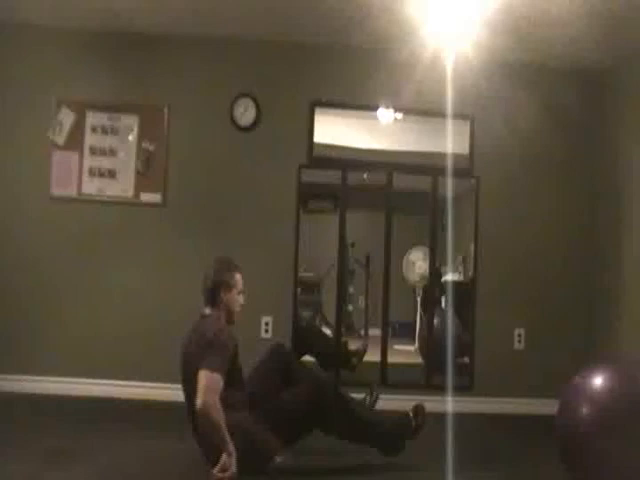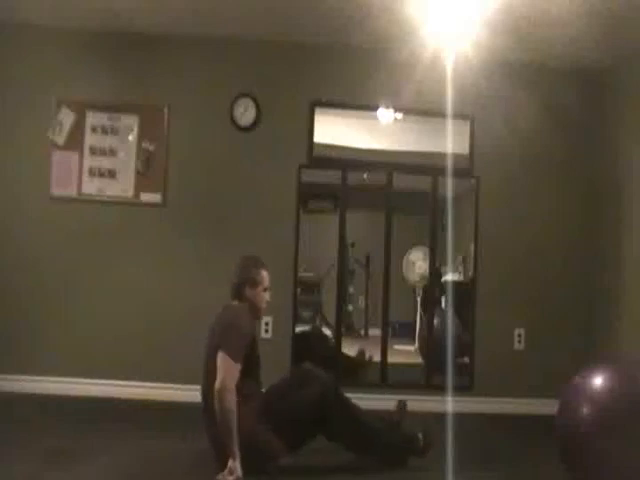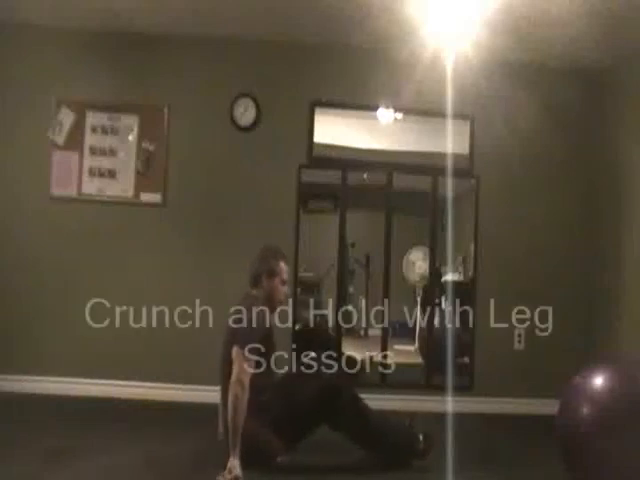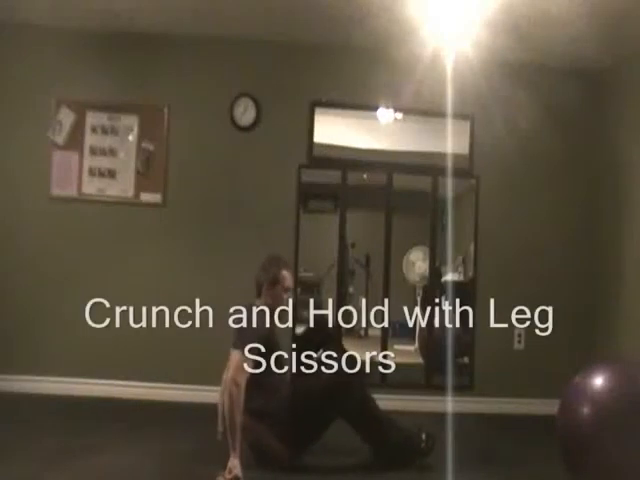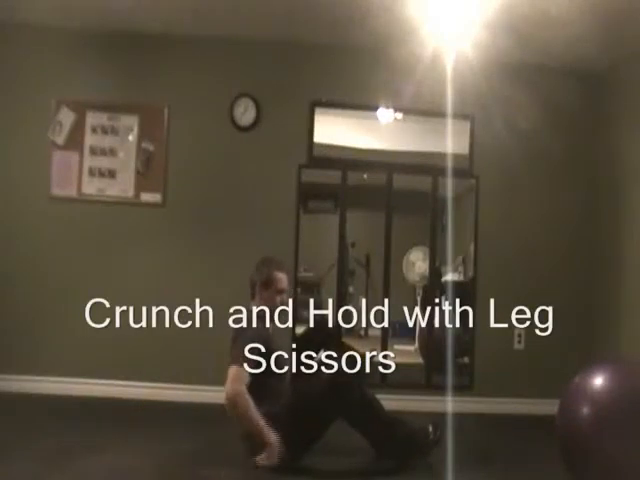
dt=0.4s
person 1, frame 1
left shoulder: (203, 328)
right shoulder: (219, 336)
right elbow: (205, 402)
right wrist: (229, 450)
right hip: (244, 444)
left knee: (279, 356)
right knee: (320, 391)
left ankle: (354, 413)
right ankle: (393, 432)
person 1, frame 2
left shoulder: (232, 316)
right shoulder: (239, 324)
right elbow: (223, 388)
right wrist: (234, 456)
left hip: (247, 419)
right hip: (248, 440)
left knee: (307, 377)
right knee: (325, 396)
left ankle: (378, 433)
right ankle: (397, 446)
person 1, frame 3
left shoulder: (251, 311)
right shoulder: (254, 318)
right elbow: (239, 383)
right wrist: (235, 455)
left hip: (263, 414)
right hip: (260, 434)
right knee: (333, 388)
right ankle: (397, 446)
person 1, frame 4
left shoulder: (258, 321)
right shoulder: (256, 327)
left elbow: (230, 380)
right elbow: (233, 382)
right wrist: (234, 455)
left hip: (277, 419)
right hip: (275, 439)
right knee: (342, 381)
right ankle: (398, 447)
person 1, frame 5
left shoulder: (259, 329)
right shoulder: (251, 336)
right elbow: (233, 392)
right wrist: (268, 438)
left hip: (282, 418)
right hip: (277, 440)
right knee: (340, 381)
right ankle: (404, 443)
